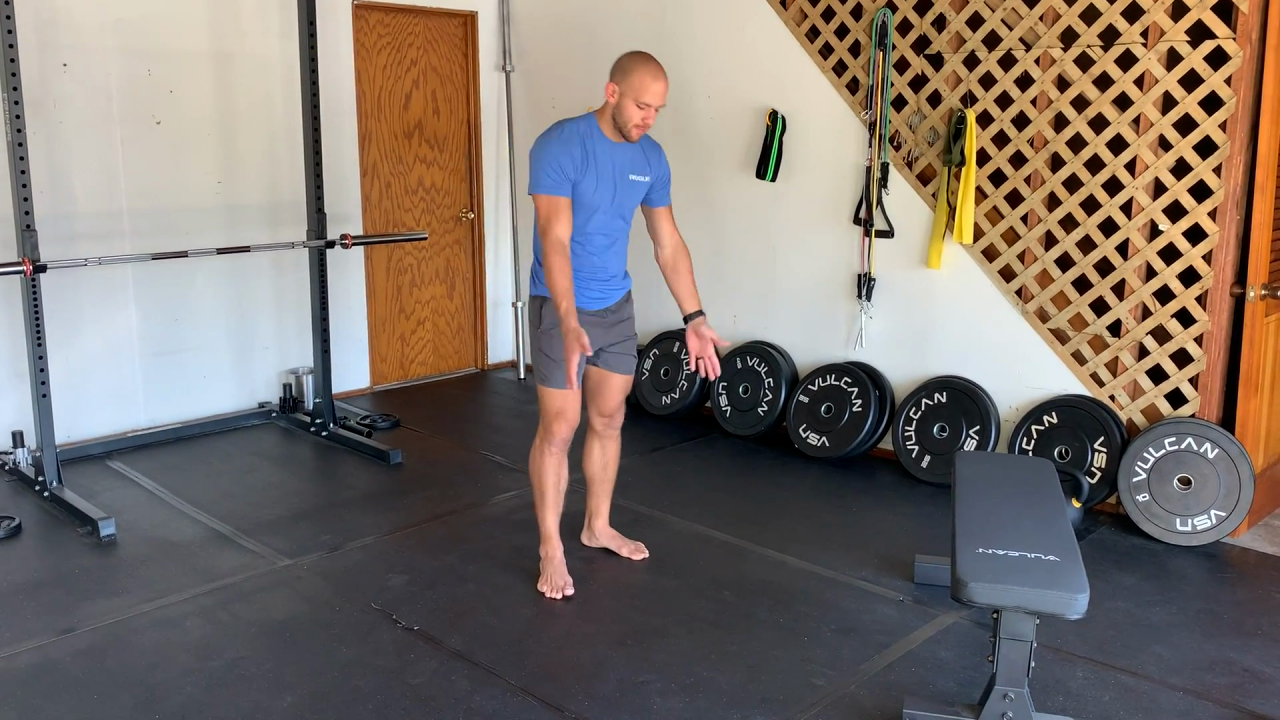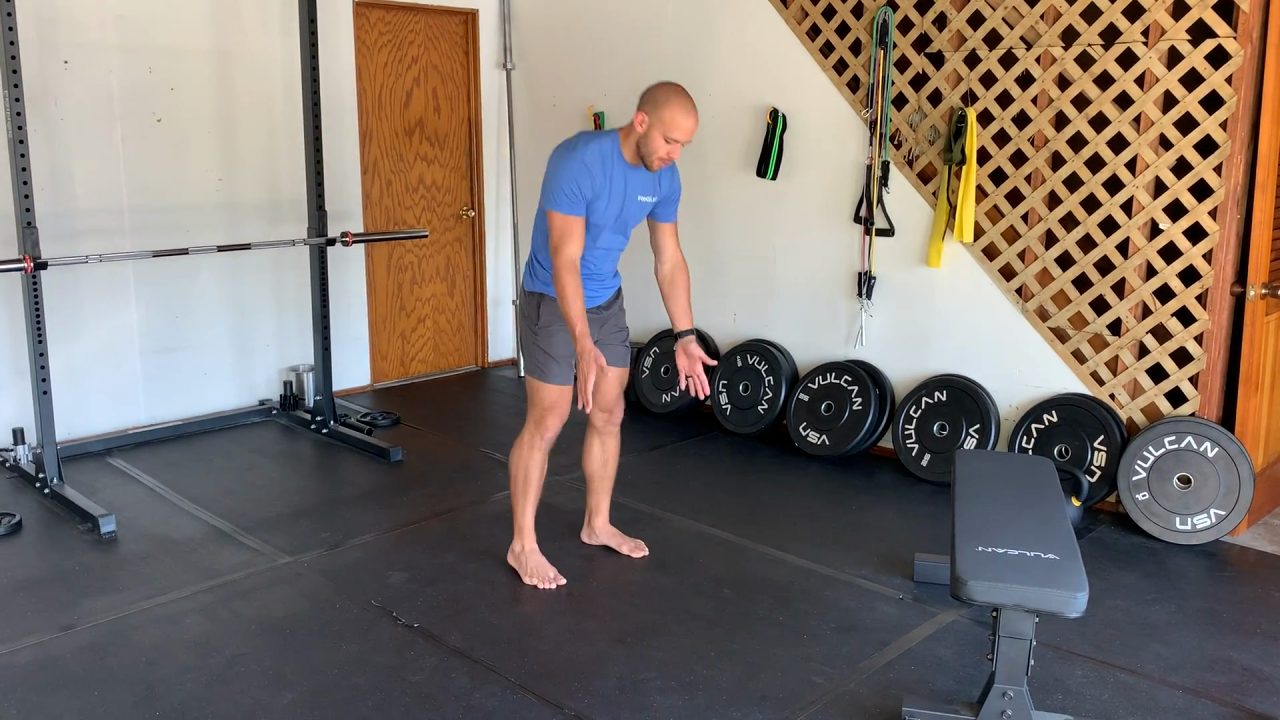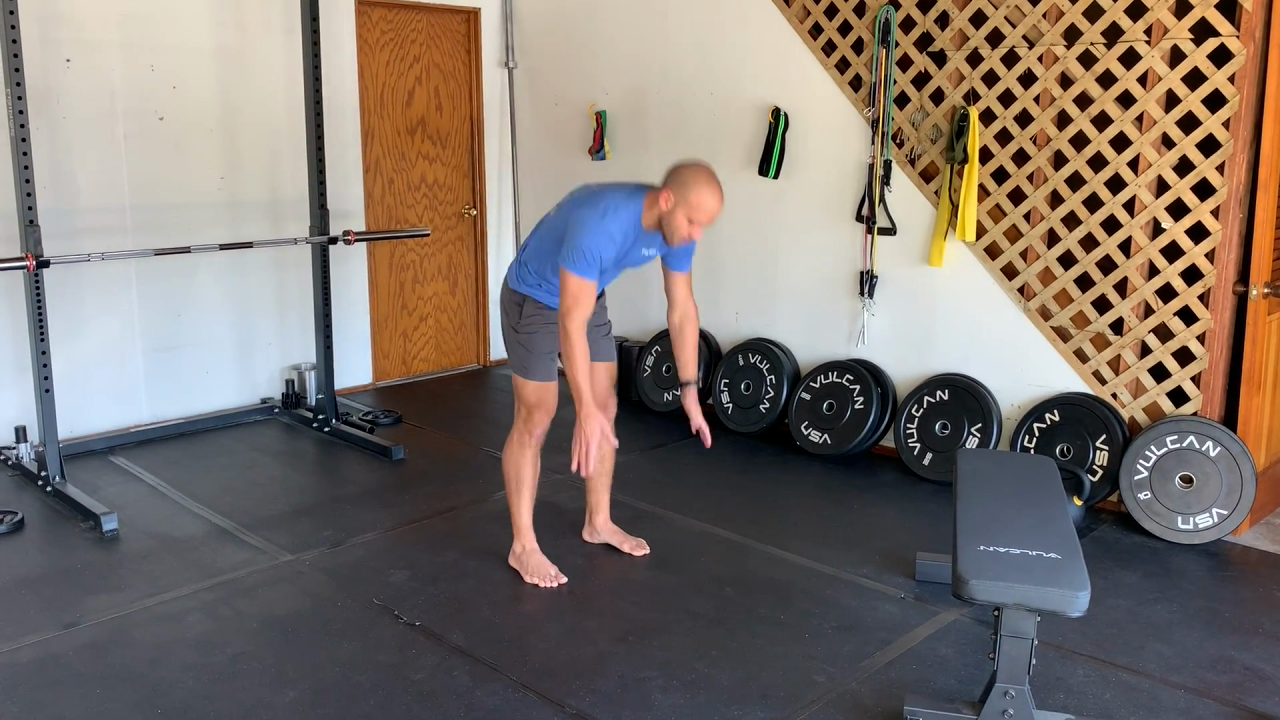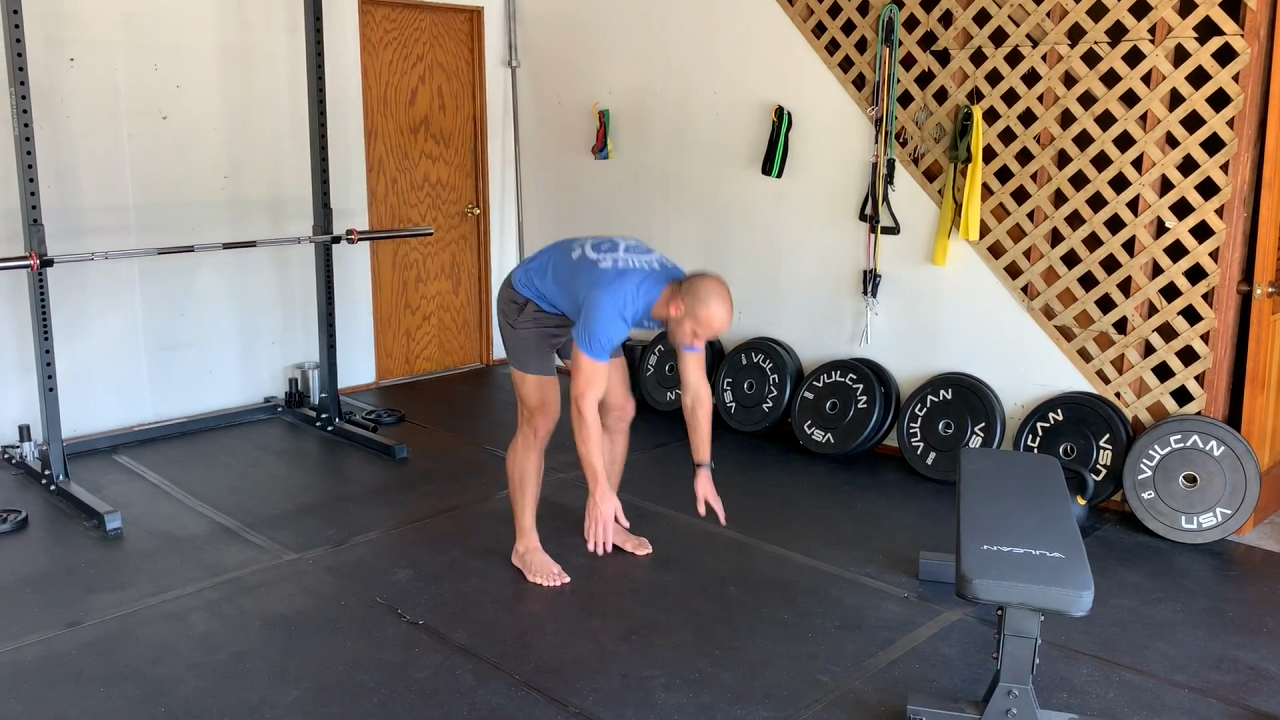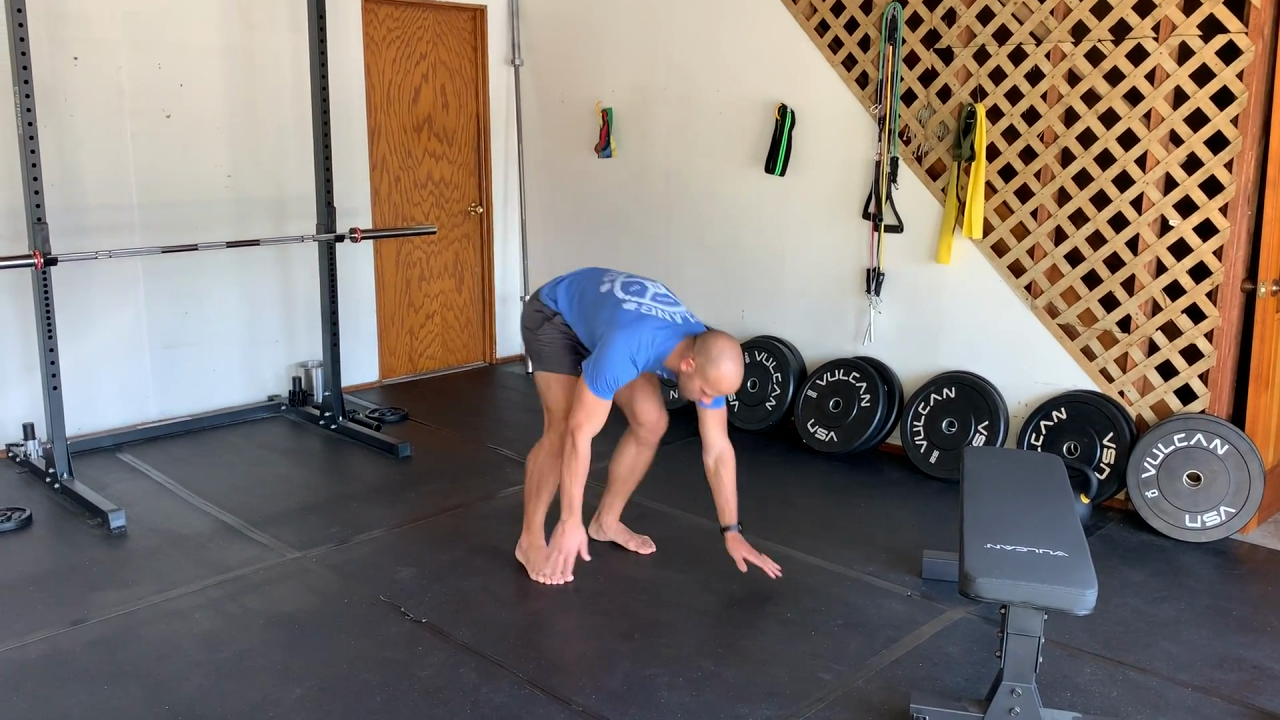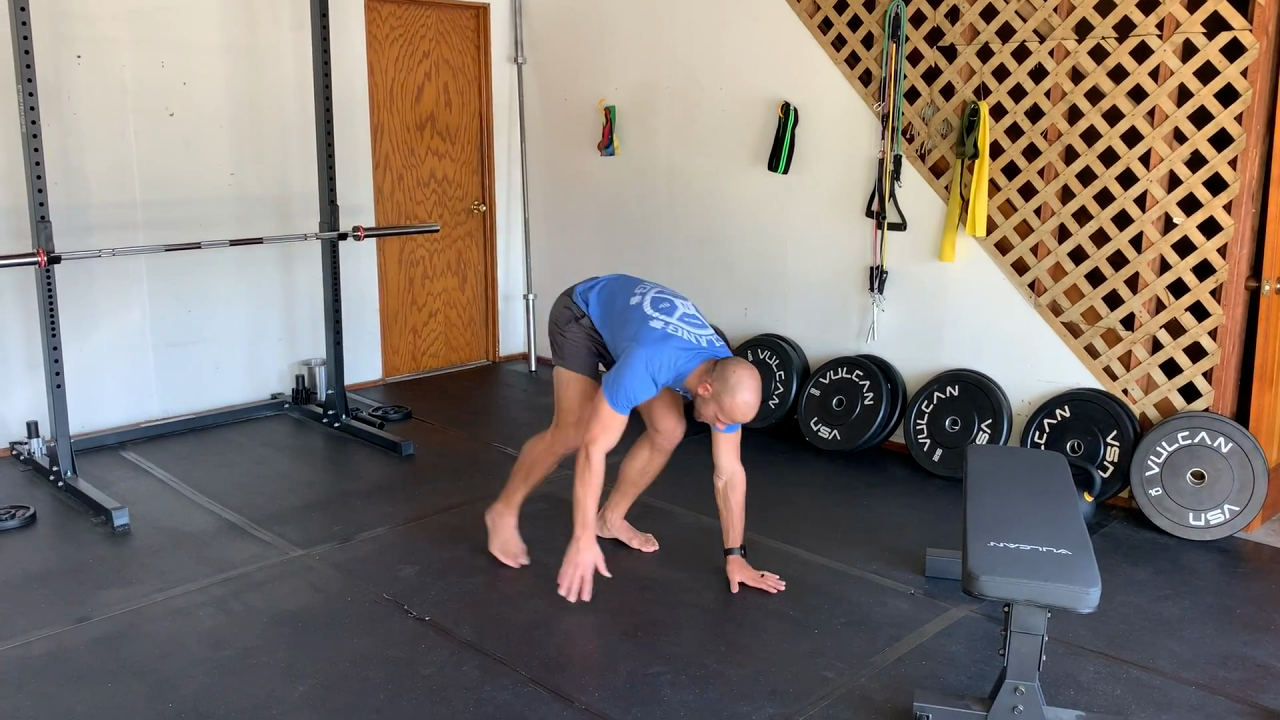
dt=0.2s
person 1, frame 1
left shoulder: (651, 158)
right shoulder: (559, 146)
left elbow: (669, 244)
right elbow: (555, 240)
left wrist: (694, 318)
right wrist: (570, 325)
left hip: (616, 304)
right hip: (560, 304)
left knee: (609, 418)
right knee: (558, 429)
left ankle: (597, 526)
right ankle: (550, 550)
person 1, frame 2
left shoulder: (664, 176)
right shoulder: (578, 161)
left elbow: (670, 260)
right elbow: (565, 259)
left wrist: (685, 337)
right wrist: (583, 346)
left hip: (606, 299)
right hip: (550, 298)
left knee: (609, 414)
right knee: (546, 422)
left ankle: (597, 524)
right ankle: (522, 543)
person 1, frame 3
left shoulder: (676, 230)
right shoulder: (598, 222)
left elbow: (683, 308)
right elbow: (572, 323)
left wrist: (690, 387)
right wrist: (585, 412)
left hip: (584, 296)
right hip: (535, 298)
left knee: (606, 404)
right knee: (535, 421)
left ankle: (598, 522)
right ankle: (522, 543)
person 1, frame 4
left shoulder: (688, 303)
right shoulder: (613, 307)
left elbow: (696, 389)
right elbow: (585, 403)
left wrist: (702, 469)
right wrist: (599, 490)
left hip: (576, 300)
right hip: (529, 302)
left knee: (620, 410)
right knee: (540, 420)
left ankle: (602, 523)
right ankle: (525, 544)
person 1, frame 5
left shoulder: (709, 357)
right shoulder: (622, 349)
left elbow: (718, 450)
right elbow: (580, 435)
left wrist: (733, 532)
right wrist: (571, 521)
left hip: (602, 311)
right hip: (553, 313)
left knee: (652, 423)
right knee: (564, 427)
left ankle: (605, 520)
right ankle: (531, 538)
person 1, frame 6
left shoulder: (732, 379)
right shoulder: (650, 368)
left elbow: (728, 472)
right elbow: (593, 450)
left wrist: (735, 555)
right wrist: (582, 539)
left hip: (633, 316)
right hip: (582, 312)
left knee: (669, 431)
right knee: (572, 431)
left ankle: (609, 519)
right ankle: (504, 511)
